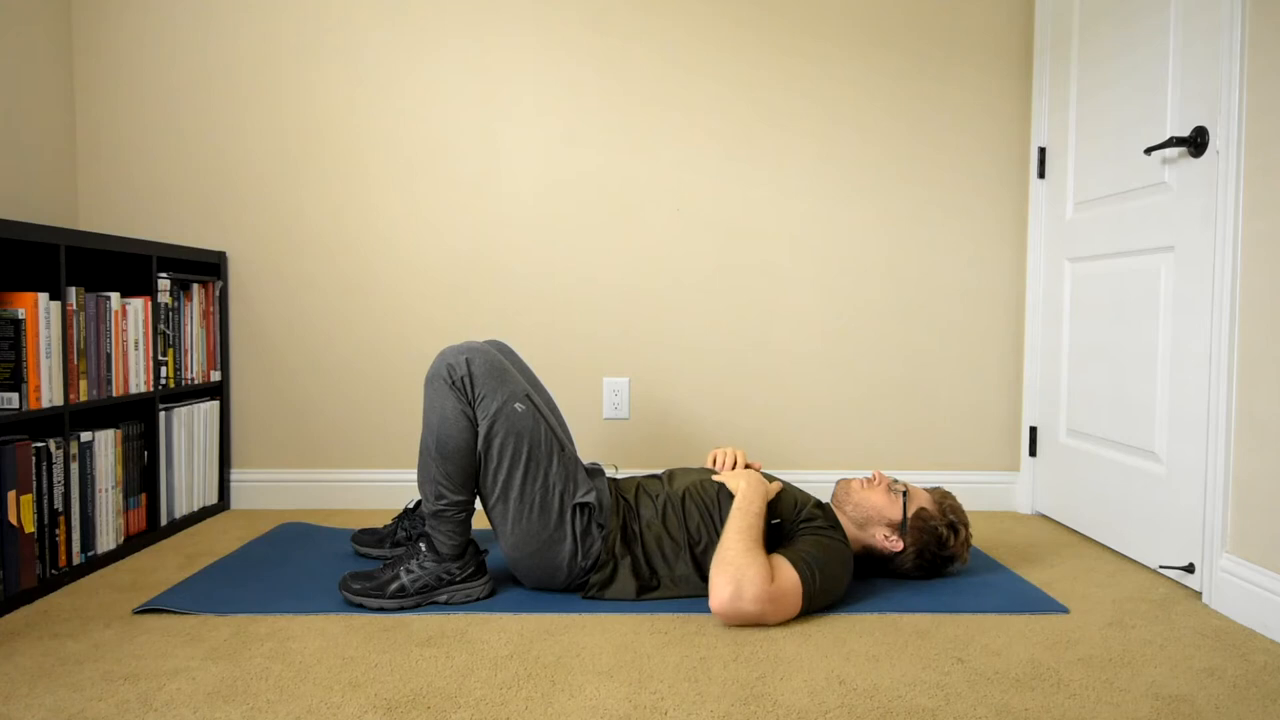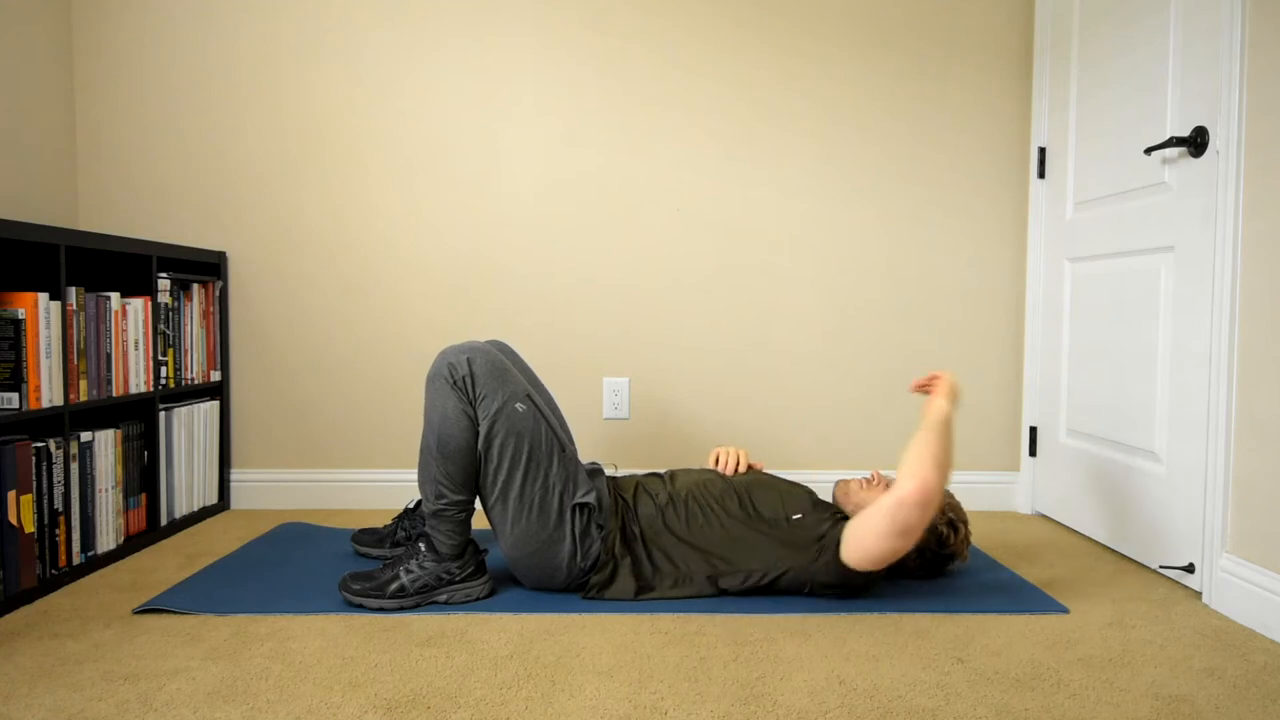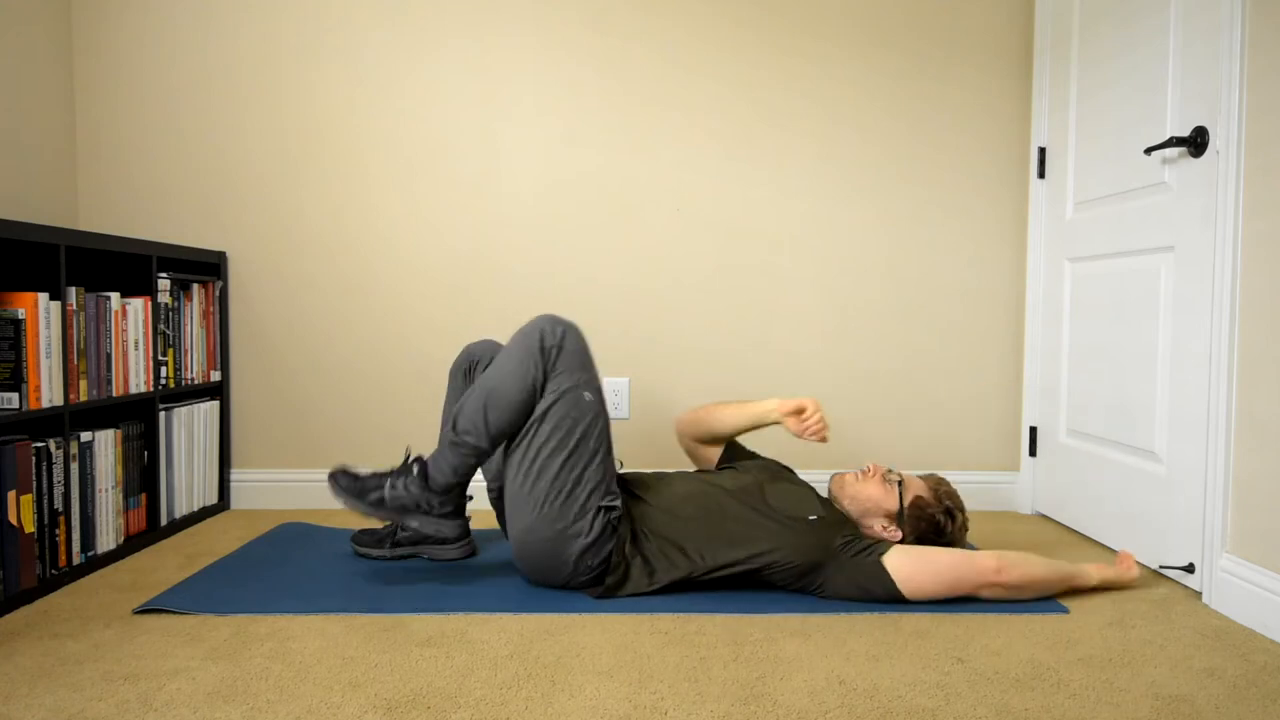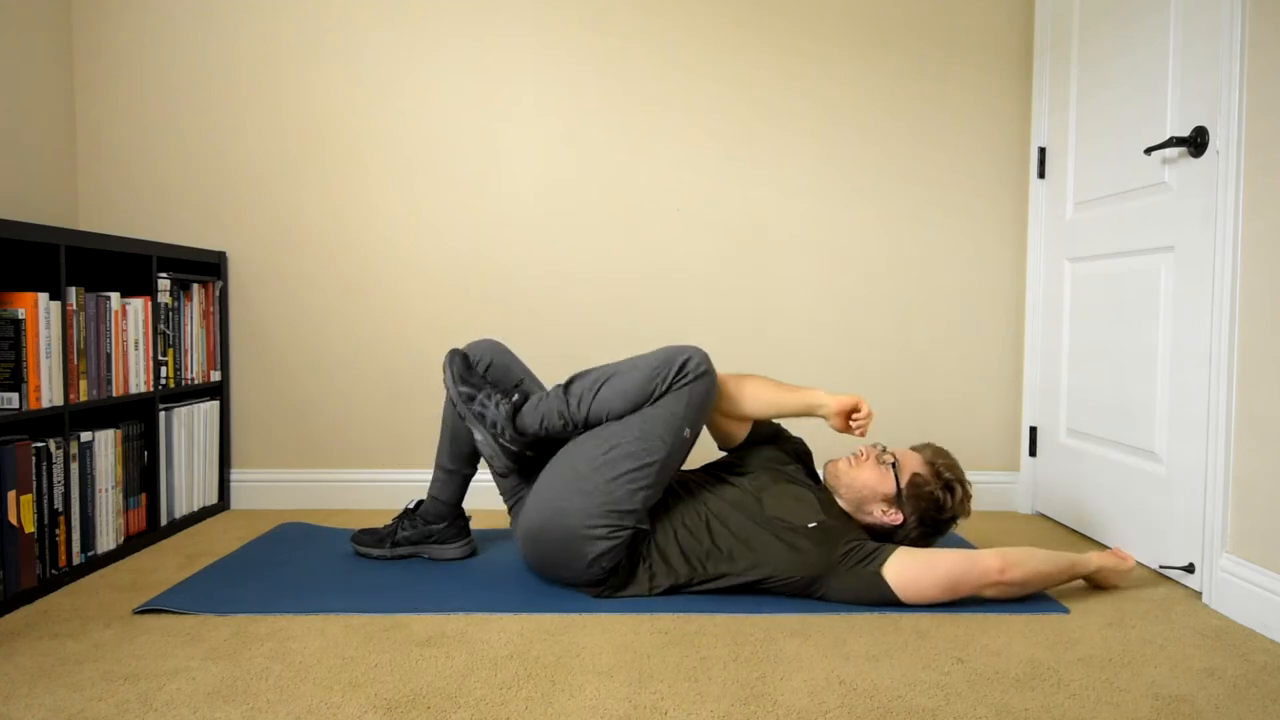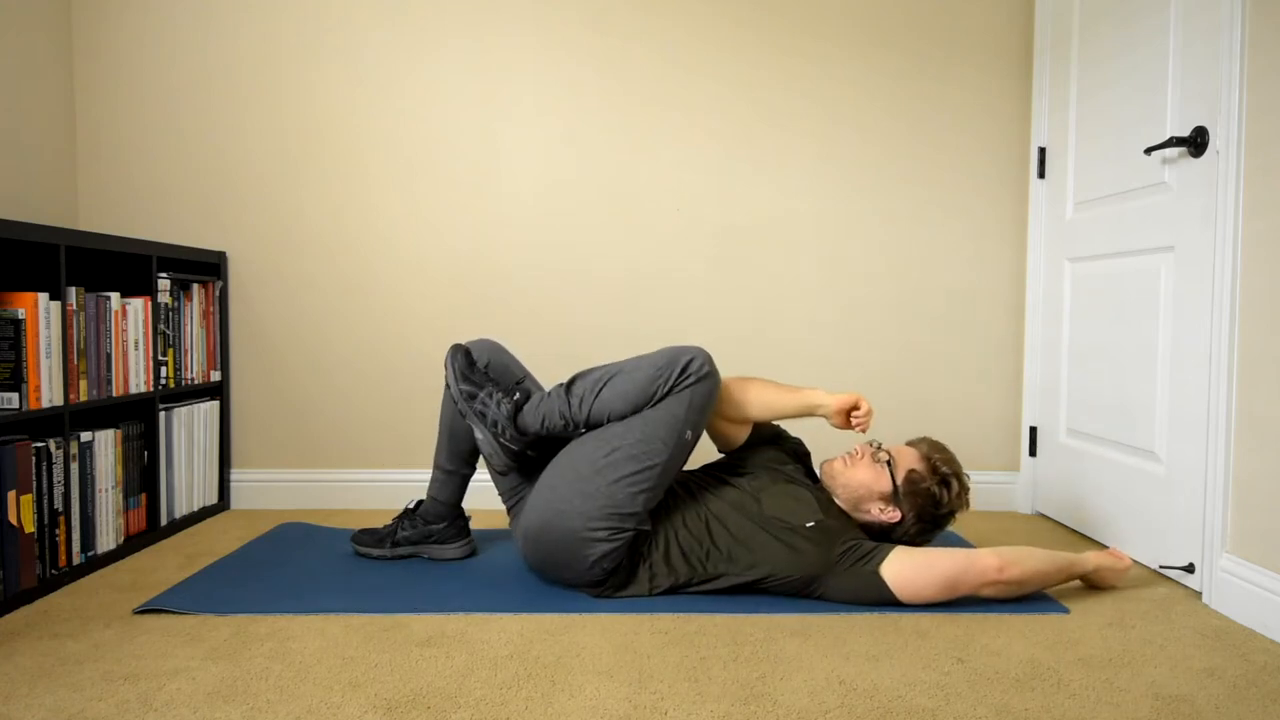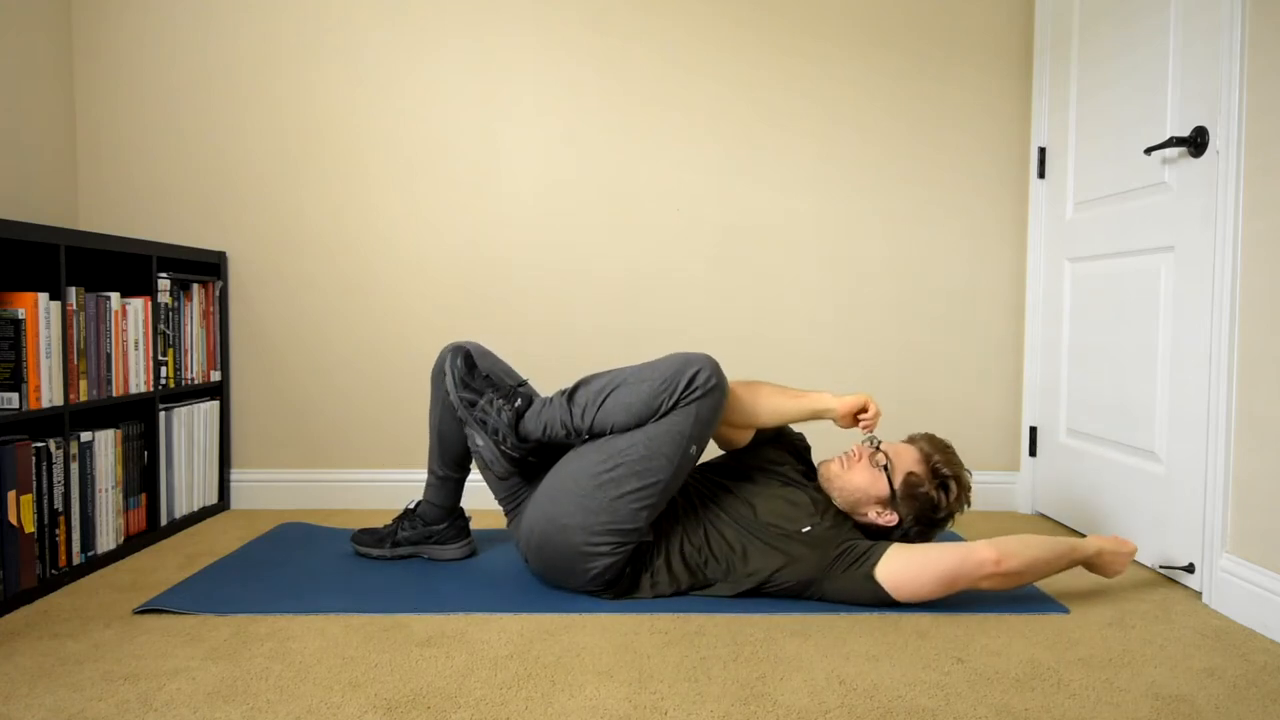
dt=0.5s
person 1, frame 1
left shoulder: (825, 558)
right shoulder: (803, 513)
left elbow: (731, 600)
left wrist: (752, 492)
right wrist: (732, 466)
left hip: (573, 541)
right hip: (597, 501)
left knee: (463, 368)
right knee: (487, 359)
left ankle: (445, 563)
right ankle: (429, 523)
person 1, frame 2
left shoulder: (840, 560)
right shoulder: (813, 520)
left elbow: (913, 499)
left wrist: (940, 411)
right wrist: (733, 461)
left hip: (574, 543)
right hip: (600, 501)
left knee: (465, 368)
right knee: (488, 359)
left ankle: (445, 561)
right ankle: (430, 522)
person 1, frame 3
left shoulder: (845, 554)
right shoulder: (779, 484)
left elbow: (983, 571)
right elbow: (690, 427)
left wrist: (1092, 572)
right wrist: (774, 408)
left hip: (576, 546)
right hip: (562, 526)
left knee: (552, 339)
right knee: (483, 358)
left ankle: (430, 490)
right ankle: (434, 522)
person 1, frame 4
left shoulder: (845, 556)
right shoulder: (786, 465)
left elbow: (990, 570)
right elbow: (720, 392)
right wrist: (820, 402)
left hip: (581, 541)
right hip: (555, 510)
left knee: (683, 363)
right knee: (483, 355)
left ankle: (512, 424)
right ankle: (438, 522)
person 1, frame 5
left shoulder: (843, 555)
right shoulder: (786, 463)
left elbow: (990, 570)
right elbow: (718, 406)
right wrist: (819, 401)
left hip: (580, 542)
right hip: (553, 506)
left knee: (688, 365)
right knee: (478, 354)
left ankle: (516, 418)
right ankle: (438, 523)
person 1, frame 6
left shoulder: (843, 554)
right shoulder: (787, 458)
left elbow: (986, 561)
right elbow: (724, 410)
right wrist: (827, 403)
left hip: (577, 547)
right hip: (549, 507)
left knee: (694, 373)
right knee: (461, 359)
left ankle: (520, 421)
right ankle: (437, 524)
